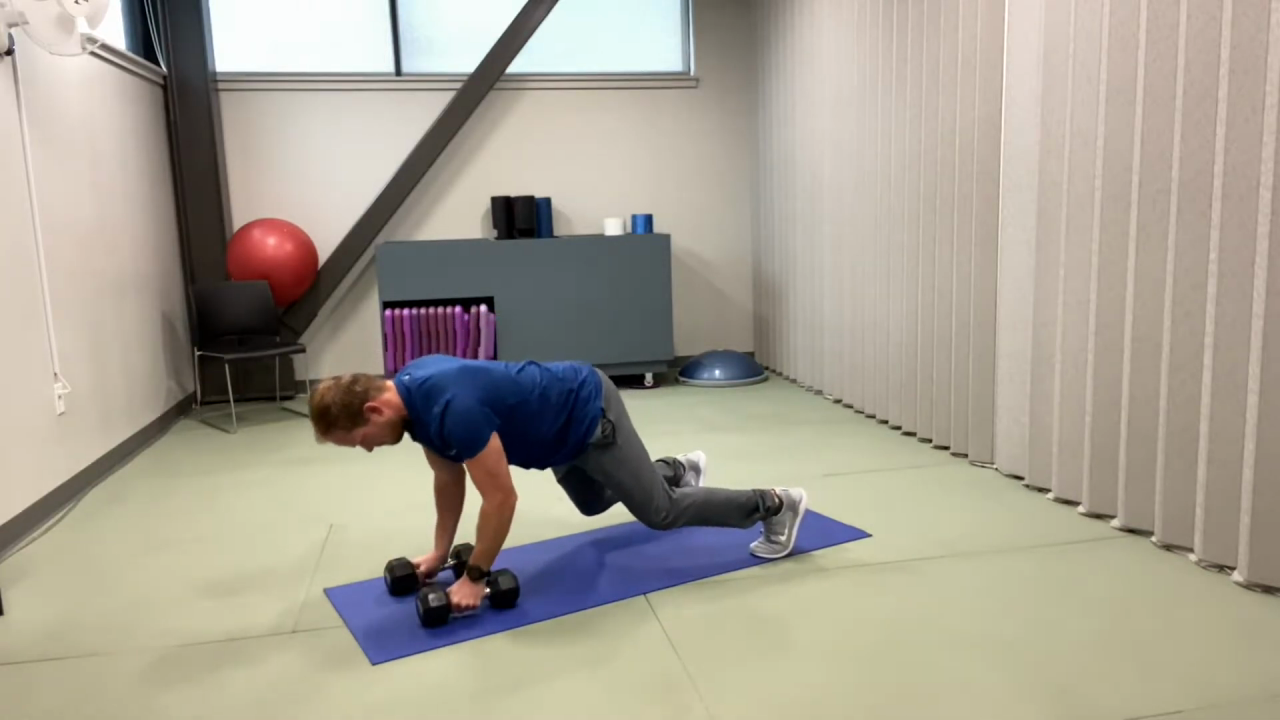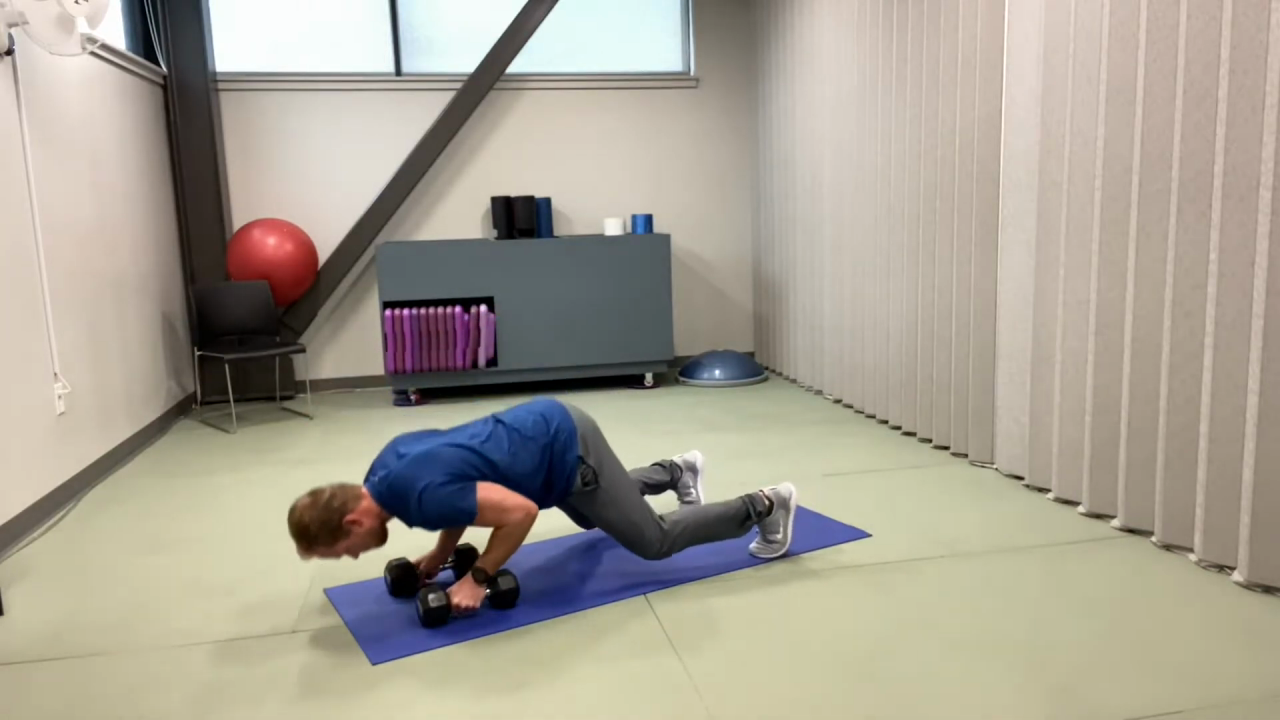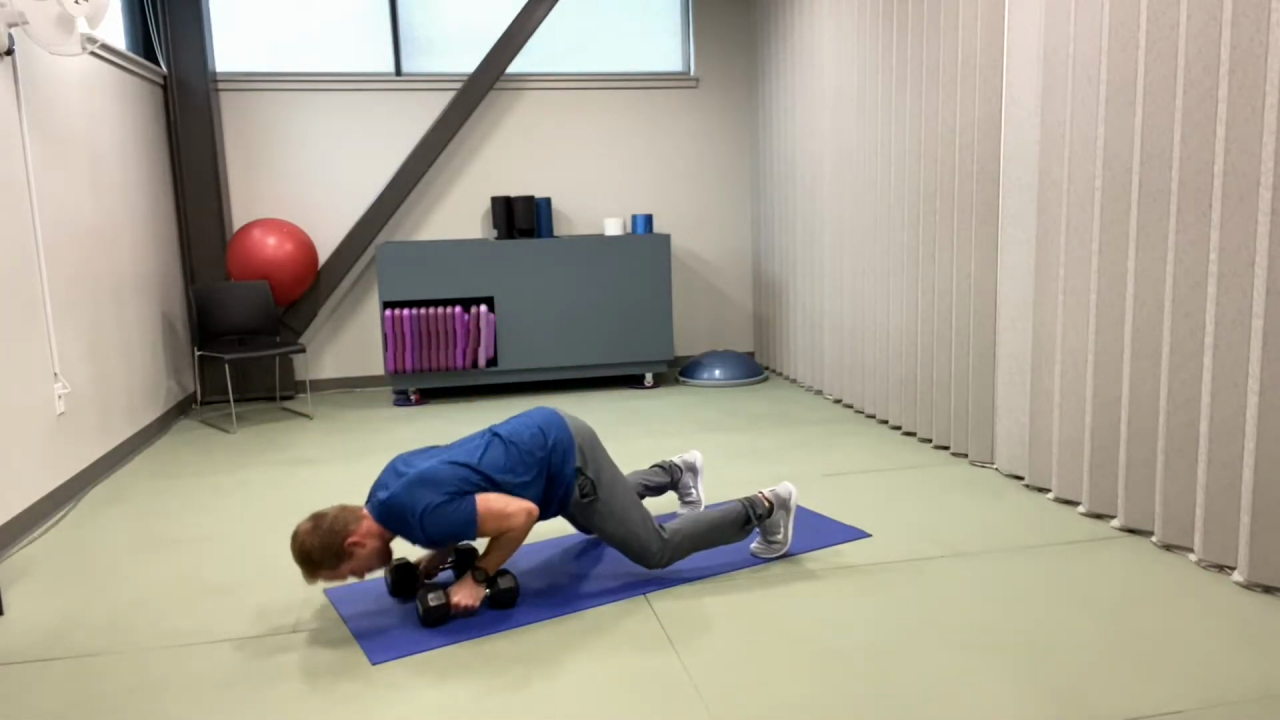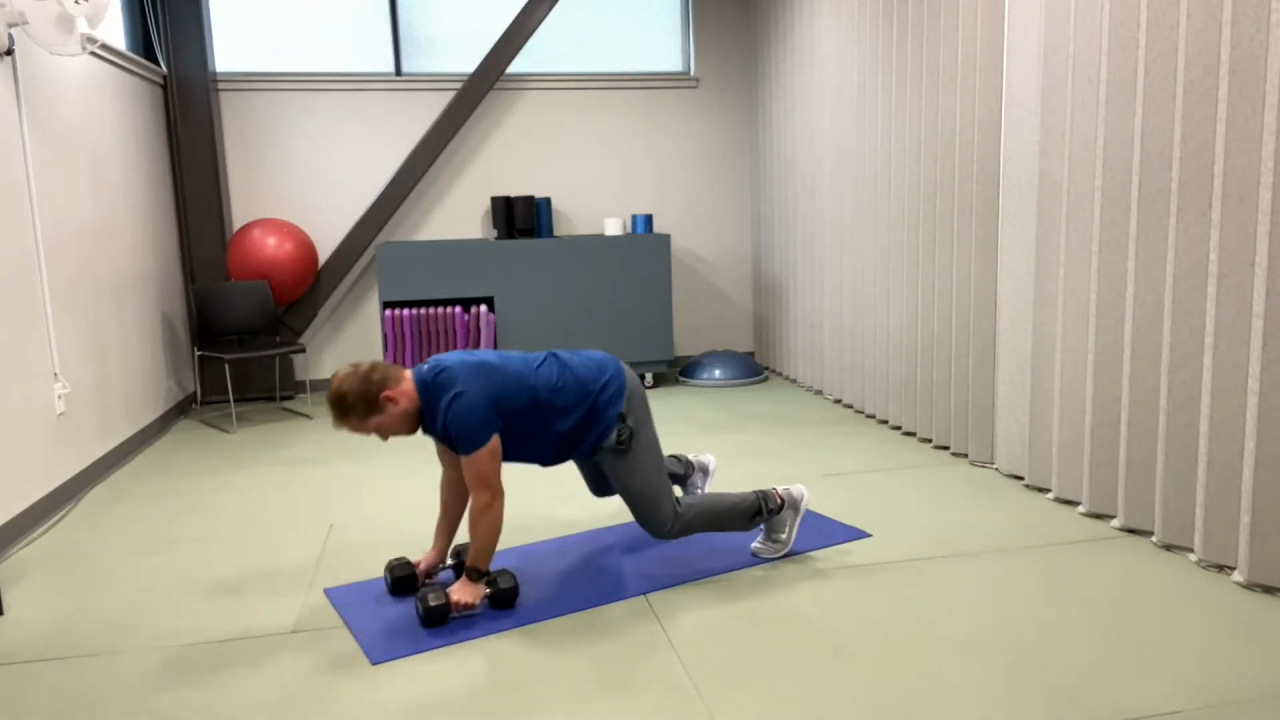
dt=0.4s
person 1, frame 1
left shoulder: (452, 406)
right shoulder: (410, 393)
left elbow: (500, 498)
right elbow: (448, 477)
left wrist: (474, 577)
right wrist: (440, 552)
left hip: (588, 411)
right hip: (563, 417)
left knee: (659, 510)
right knee: (593, 502)
left ankle: (775, 504)
right ankle: (678, 469)
person 1, frame 2
left shoulder: (423, 495)
right shoulder: (387, 470)
left elbow: (520, 513)
left wrist: (477, 579)
right wrist: (440, 556)
left hip: (568, 449)
right hip: (548, 427)
left knee: (654, 539)
right knee: (593, 515)
left ankle: (765, 506)
right ankle: (677, 470)
person 1, frame 3
left shoulder: (423, 513)
right shoulder: (388, 491)
left elbow: (523, 514)
left wrist: (477, 578)
right wrist: (438, 556)
left hip: (565, 458)
right hip: (547, 433)
left knee: (654, 549)
right knee: (595, 518)
left ankle: (765, 506)
right ankle: (677, 472)
person 1, frame 4
left shoulder: (459, 402)
right shoulder: (428, 387)
left elbow: (489, 498)
right elbow: (456, 476)
left wrist: (474, 578)
right wrist: (437, 553)
left hip: (609, 403)
right hip: (589, 394)
left knee: (666, 520)
right knee: (606, 484)
left ankle: (775, 504)
right ankle: (688, 469)
